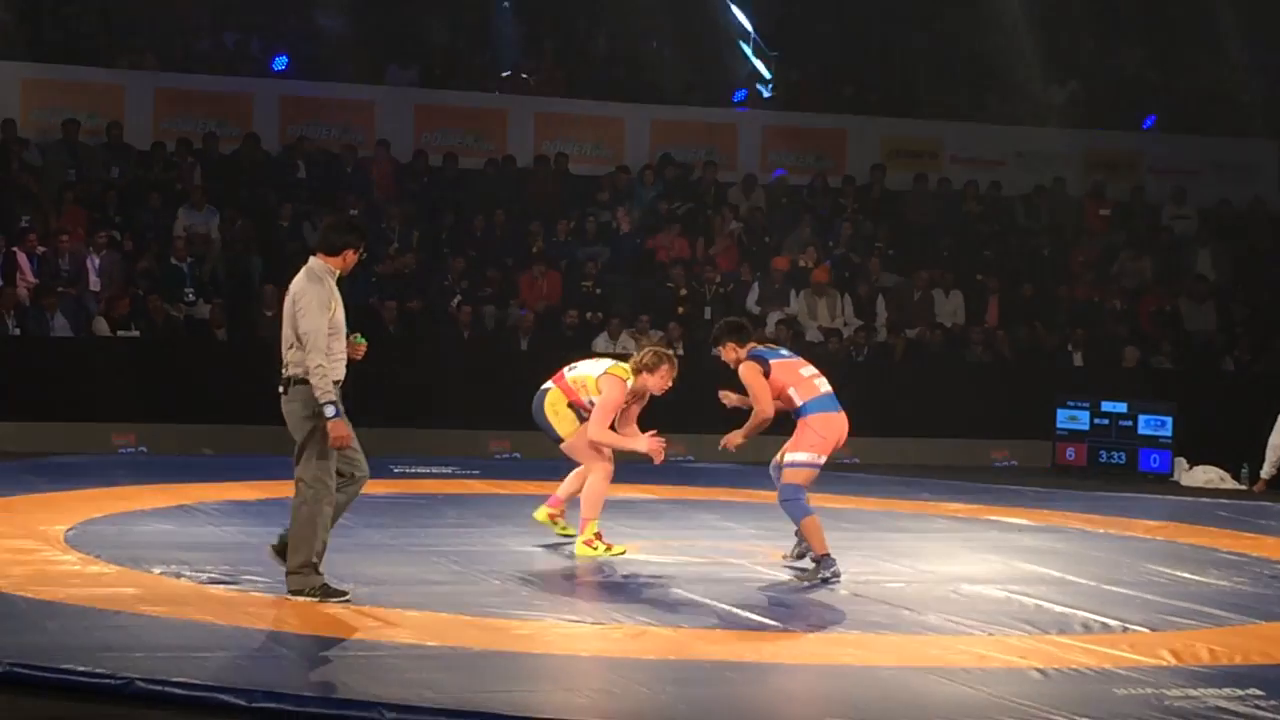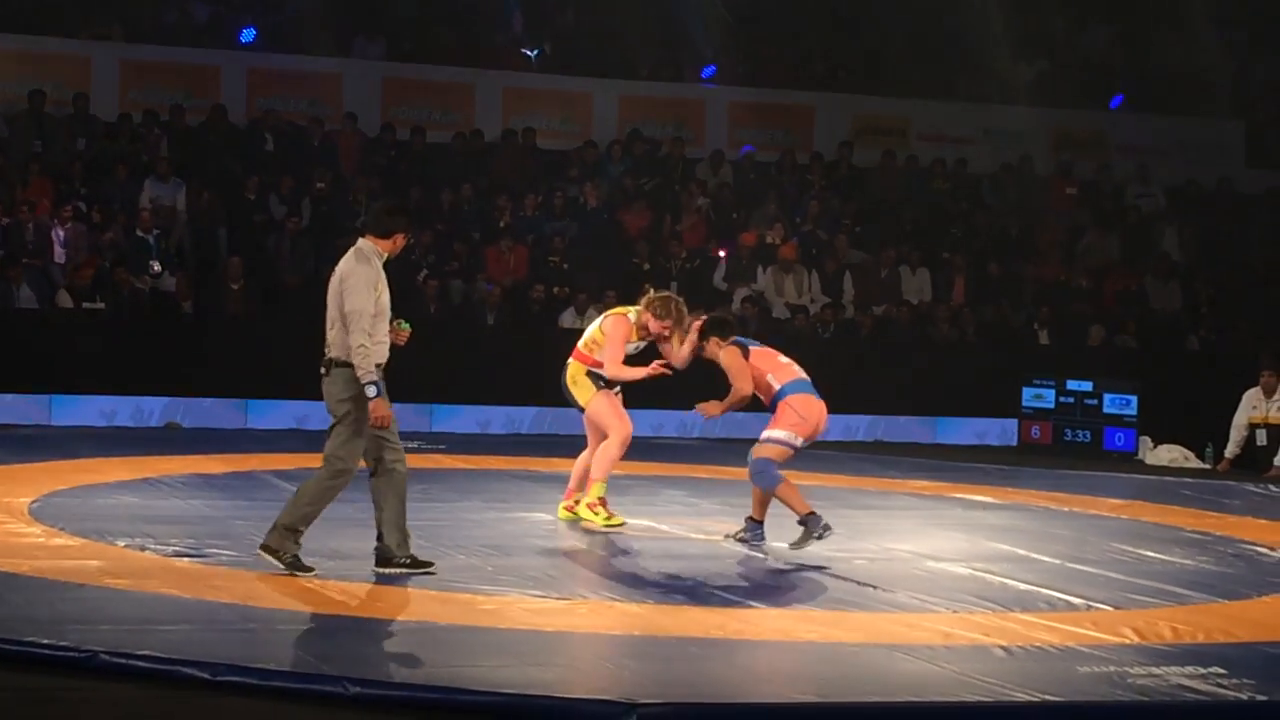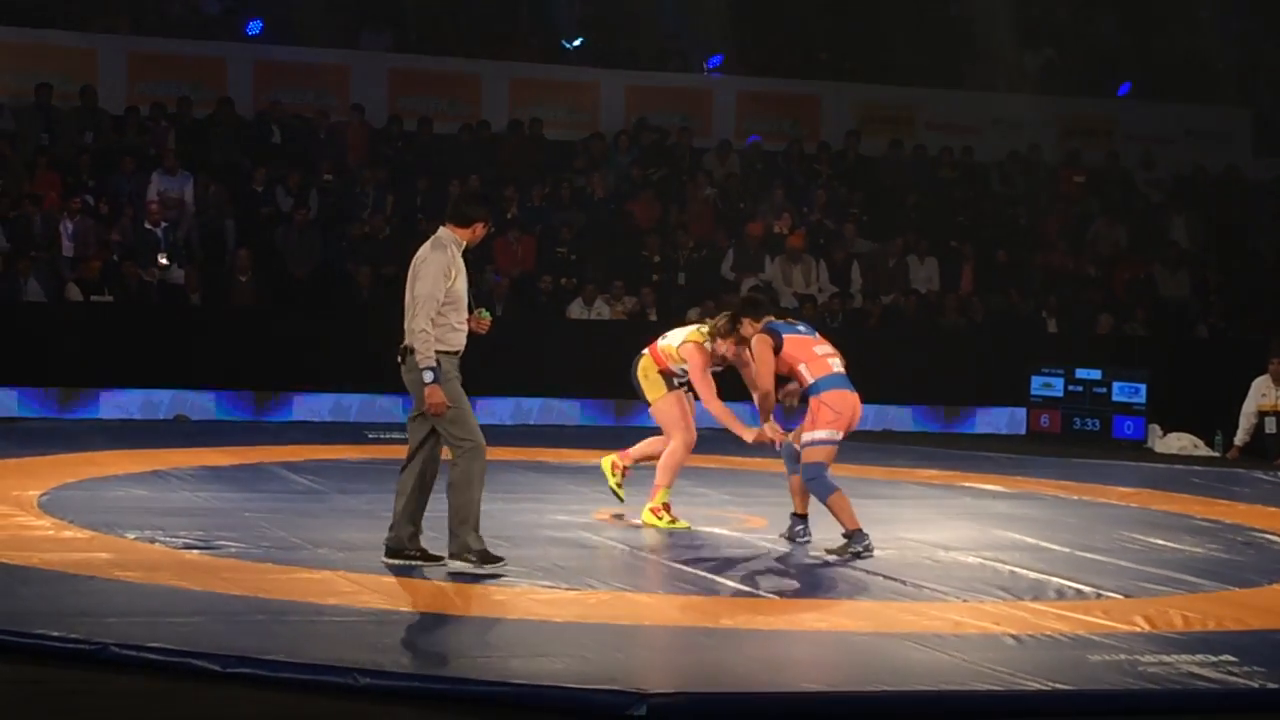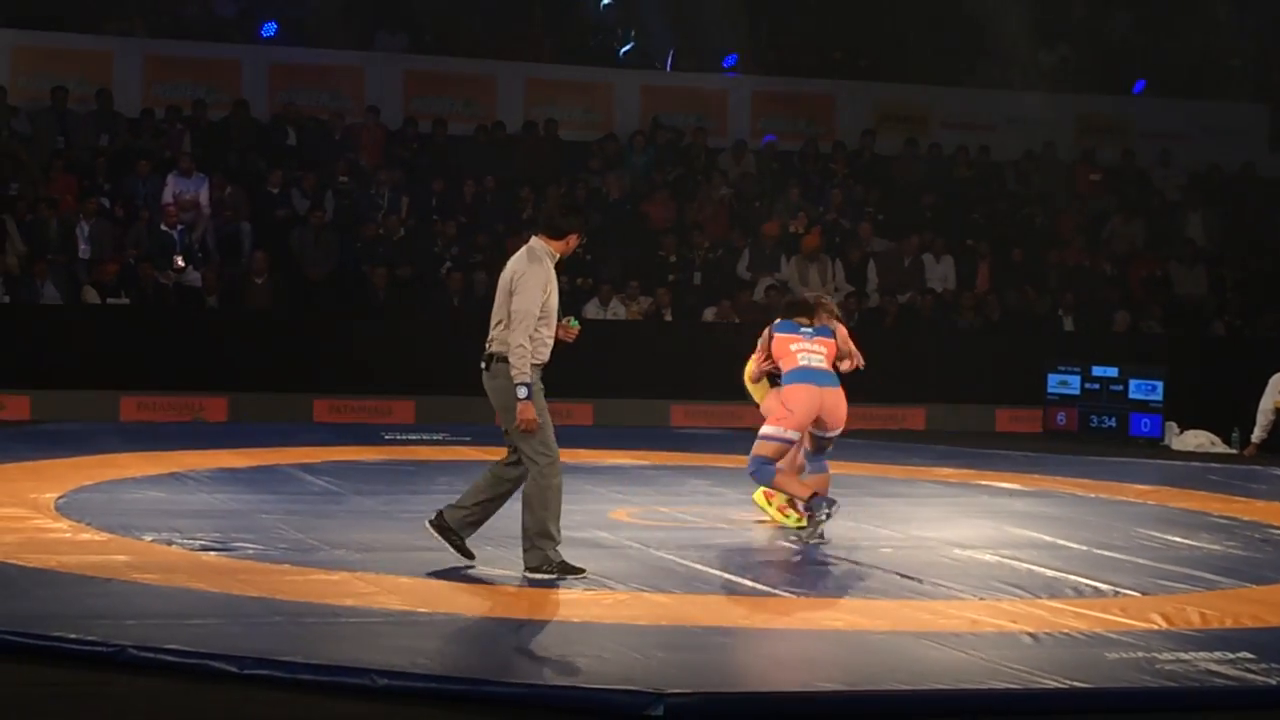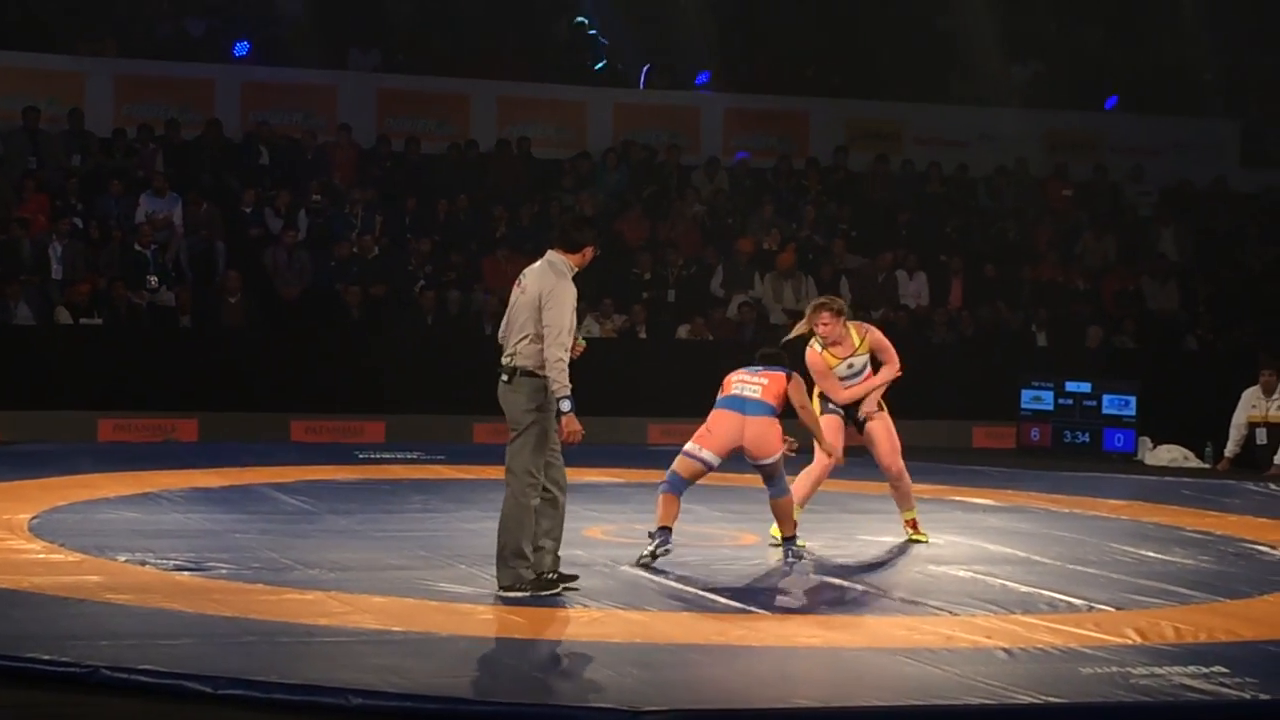
dt=0.4s
person 1, frame 1
left shoulder: (320, 281)
right shoulder: (313, 287)
right elbow: (313, 357)
left wrist: (343, 349)
right wrist: (333, 414)
left hip: (317, 395)
right hip: (310, 395)
left knee: (354, 472)
right knee: (315, 487)
left ankle: (294, 543)
right ankle: (303, 578)
person 1, frame 2
left shoulder: (367, 264)
right shoulder: (362, 268)
left elbow: (360, 329)
right elbow: (358, 337)
left wrist: (387, 335)
right wrist: (374, 394)
left hip: (360, 380)
right hip: (352, 379)
left knee: (391, 464)
right knee: (338, 467)
left ankle: (394, 552)
right ankle: (281, 540)
person 1, frame 3
left shoulder: (448, 253)
right shoulder: (438, 255)
right elbow: (421, 323)
left wrist: (465, 323)
right wrist: (432, 381)
left hip: (438, 365)
right hip: (433, 366)
left knee: (423, 456)
right knee: (469, 447)
left ankle: (402, 542)
right ankle: (464, 544)
person 1, frame 4
left shoulder: (533, 260)
right shoulder: (534, 269)
right elbow: (519, 337)
left wrist: (554, 330)
right wrist: (525, 397)
left hip: (513, 373)
right hip: (514, 374)
left knee: (519, 460)
right knee: (544, 463)
left ankle: (454, 520)
right ankle: (542, 558)
person 1, frame 5
left shoulder: (532, 272)
right shoulder: (560, 284)
left elbow: (505, 334)
right elbow: (553, 354)
right wrist: (567, 410)
left hip: (518, 382)
right hip: (531, 387)
left knee: (551, 480)
right knee: (525, 482)
left ankle: (543, 567)
right ankle: (515, 575)
person 2, frame 1
left shoulder: (748, 366)
right shoulder: (775, 353)
left elbow: (765, 413)
left wrist: (742, 434)
right wrist: (743, 402)
left hip: (817, 422)
right hip: (834, 418)
left knee: (790, 495)
right knee: (779, 469)
left ankle: (827, 564)
right ankle: (806, 539)
person 2, frame 2
left shoulder: (728, 352)
right shoulder: (750, 347)
left elbow: (744, 389)
left wrist: (721, 407)
left hip: (796, 406)
right hip: (813, 405)
left knee: (761, 471)
right knee: (759, 459)
left ankle: (813, 521)
right ankle: (754, 527)
person 2, frame 3
left shoulder: (761, 338)
right shoulder: (800, 327)
left elbow: (765, 388)
left wrist: (766, 422)
left hip: (829, 400)
right hip: (849, 398)
left knee: (814, 477)
right knee: (792, 449)
left ankle: (858, 538)
right ankle: (799, 524)
person 2, frame 4
left shoulder: (773, 329)
right shoulder: (831, 334)
left elbow: (760, 363)
left hip: (797, 394)
right hip: (833, 396)
left knee: (759, 468)
right knee: (815, 457)
left ankle: (817, 502)
right ankle: (815, 522)
person 2, frame 5
left shoulder: (734, 374)
right shoulder: (790, 377)
right elbow: (802, 407)
right wrist: (825, 443)
left hip: (722, 420)
right hip: (762, 425)
left knee: (672, 483)
right knee: (776, 483)
left ankle: (662, 535)
right ankle: (790, 545)
person 3, frame 1
left shoulder: (641, 390)
right shoulder: (617, 386)
left elbow: (625, 426)
right elbow: (595, 432)
left wrist: (648, 444)
right wrist: (638, 445)
left hip: (564, 405)
right hip: (554, 403)
left knee: (601, 462)
right knee: (602, 467)
left ankle: (553, 508)
right ankle: (587, 539)
person 3, frame 2
left shoulder: (655, 326)
right shoulder: (621, 323)
left elbow: (680, 361)
right elbow: (611, 369)
left wrist: (693, 336)
right wrist: (642, 371)
left hip: (604, 378)
right hip: (581, 376)
left knee: (600, 445)
right knee: (622, 432)
left ankle: (570, 502)
right ankle: (592, 501)
person 3, frame 3
left shoulder: (732, 347)
right shoulder: (696, 349)
left elbow: (755, 385)
right elbow: (710, 401)
right wrist: (744, 431)
left hip: (672, 374)
right hip: (651, 372)
left knee: (678, 439)
right knee: (684, 438)
left ankle: (619, 461)
right ankle: (656, 508)
person 3, frame 4
left shoulder: (835, 331)
left elbow: (852, 359)
right elbow: (755, 373)
left wrist: (850, 360)
right hip: (765, 379)
left ankle: (780, 497)
right ankle: (772, 493)
person 3, frame 5
left shoulder: (866, 333)
right shoulder: (814, 353)
left elbow: (892, 363)
right elbow: (837, 394)
left wrist: (872, 397)
right wrist: (877, 383)
left hip: (867, 402)
right hip: (832, 401)
left knee: (893, 466)
right knee: (825, 461)
left ankle: (911, 522)
